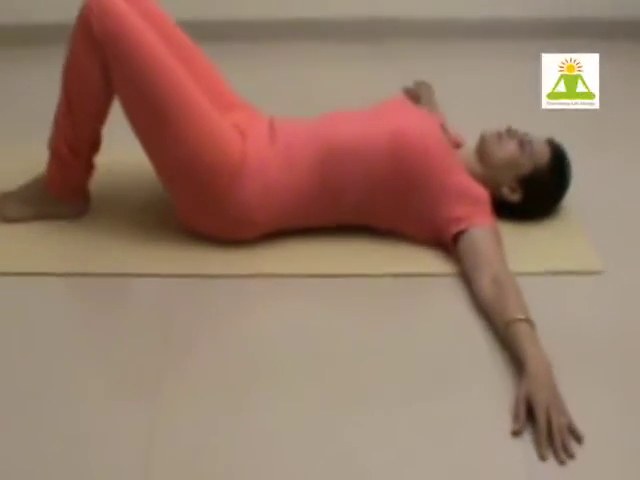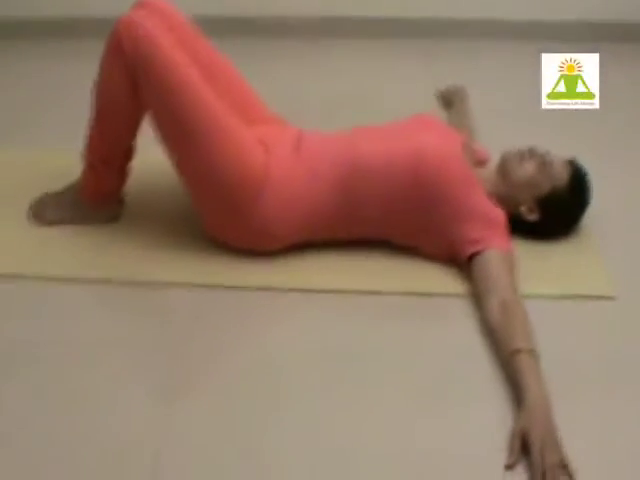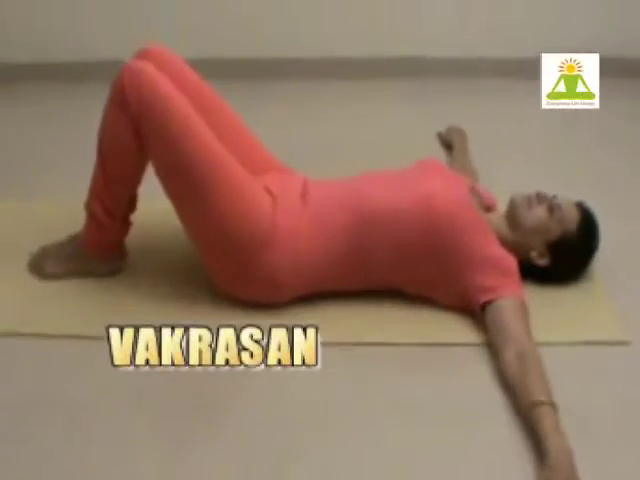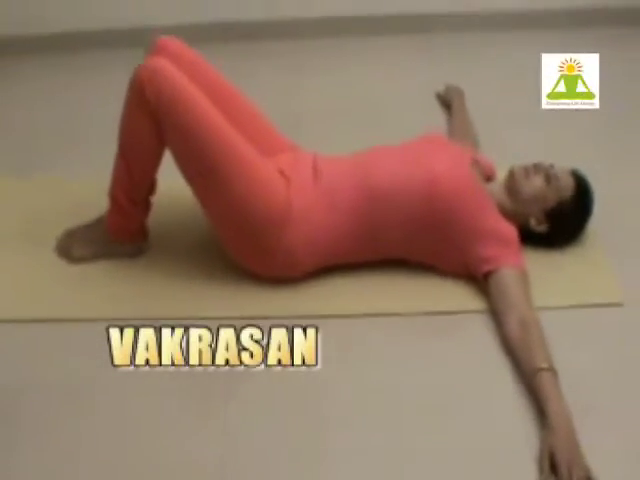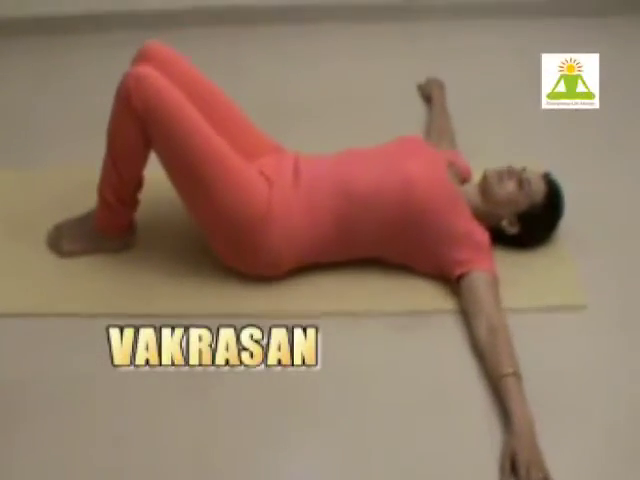
dt=0.5s
person 1, frame 1
left shoulder: (466, 202)
right shoulder: (446, 147)
left elbow: (492, 278)
left wrist: (535, 363)
right wrist: (426, 96)
left hip: (232, 184)
right hip: (252, 137)
left ankle: (63, 189)
right ankle: (67, 180)
person 1, frame 2
left shoulder: (484, 221)
right shoulder: (469, 158)
left elbow: (501, 302)
left wrist: (535, 401)
right wrist: (458, 99)
left hip: (257, 198)
right hip: (276, 146)
left ankle: (97, 195)
right ankle: (103, 183)
person 1, frame 3
left shoulder: (493, 267)
right shoulder: (476, 202)
left elbow: (516, 350)
right wrist: (457, 138)
left hip: (263, 248)
right hip: (281, 196)
left knee: (136, 81)
right knee: (151, 58)
left ankle: (99, 248)
right ankle: (104, 239)
person 1, frame 4
left shoulder: (495, 238)
right shoulder: (474, 169)
left elbow: (519, 320)
right elbow: (460, 132)
left wrist: (558, 420)
right wrist: (456, 98)
left hip: (280, 226)
right hip: (294, 172)
left knee: (153, 79)
right knee: (166, 51)
left ankle: (121, 231)
right ankle: (126, 221)
person 1, frame 5
left shoulder: (468, 242)
right shoulder: (451, 167)
left elbow: (489, 322)
right elbow: (437, 127)
left wrist: (521, 422)
right wrist: (436, 93)
left hip: (262, 224)
right hip: (276, 171)
left knee: (140, 85)
right knee: (152, 57)
left ankle: (110, 226)
right ankle: (115, 216)
